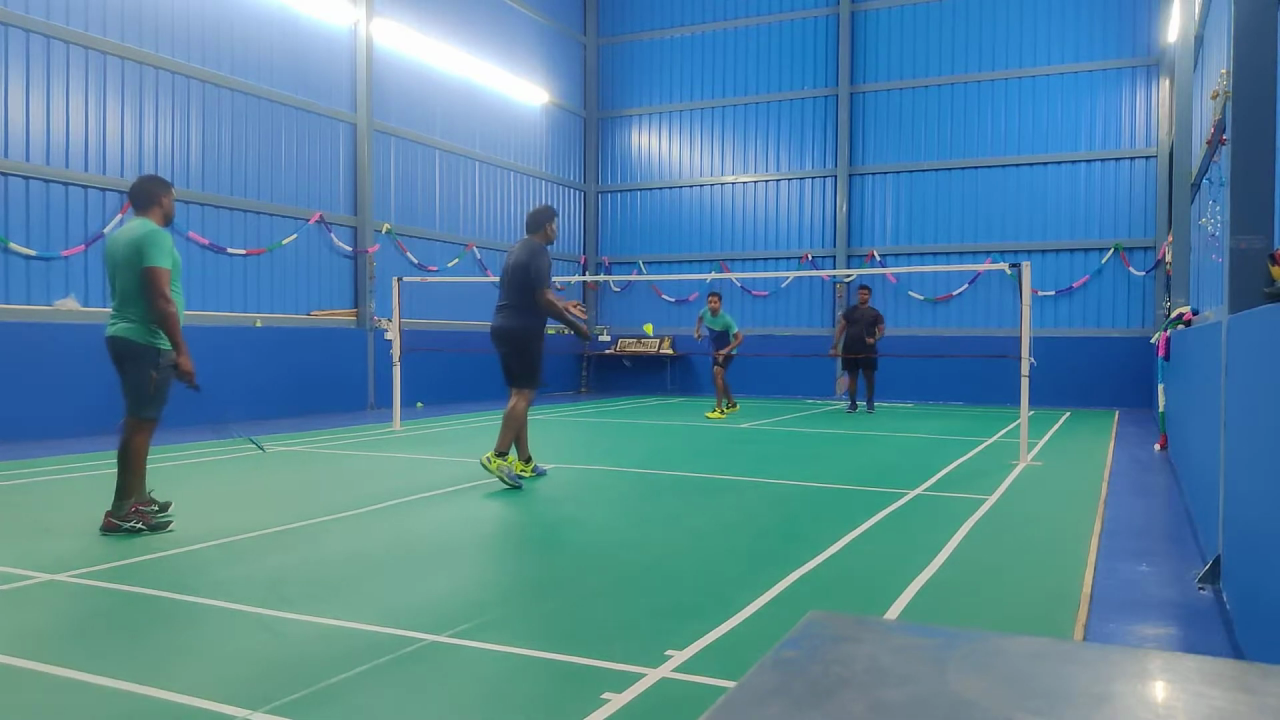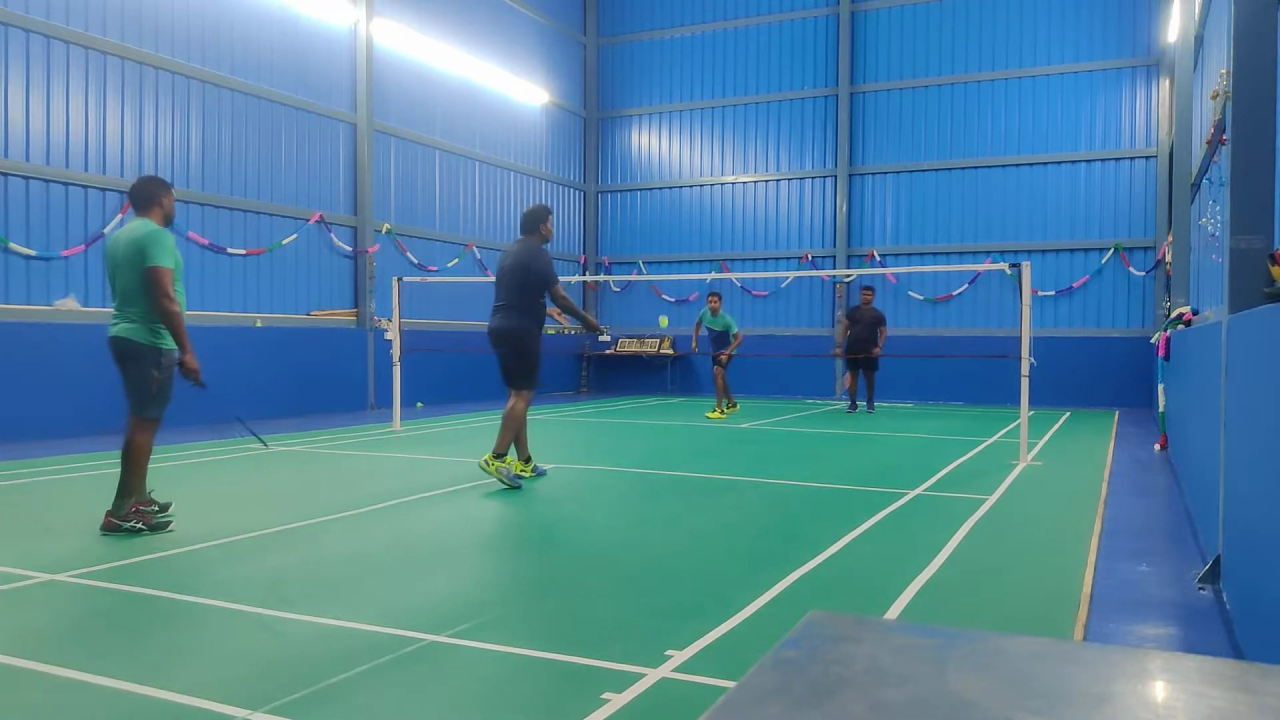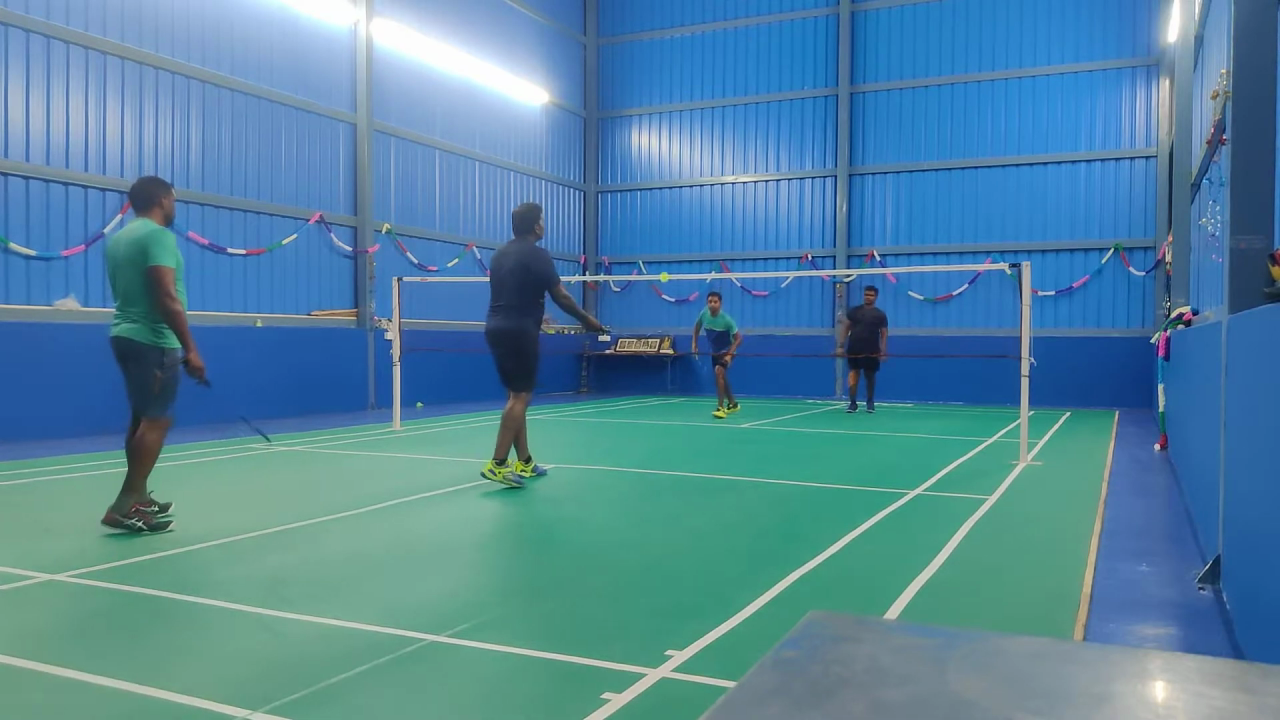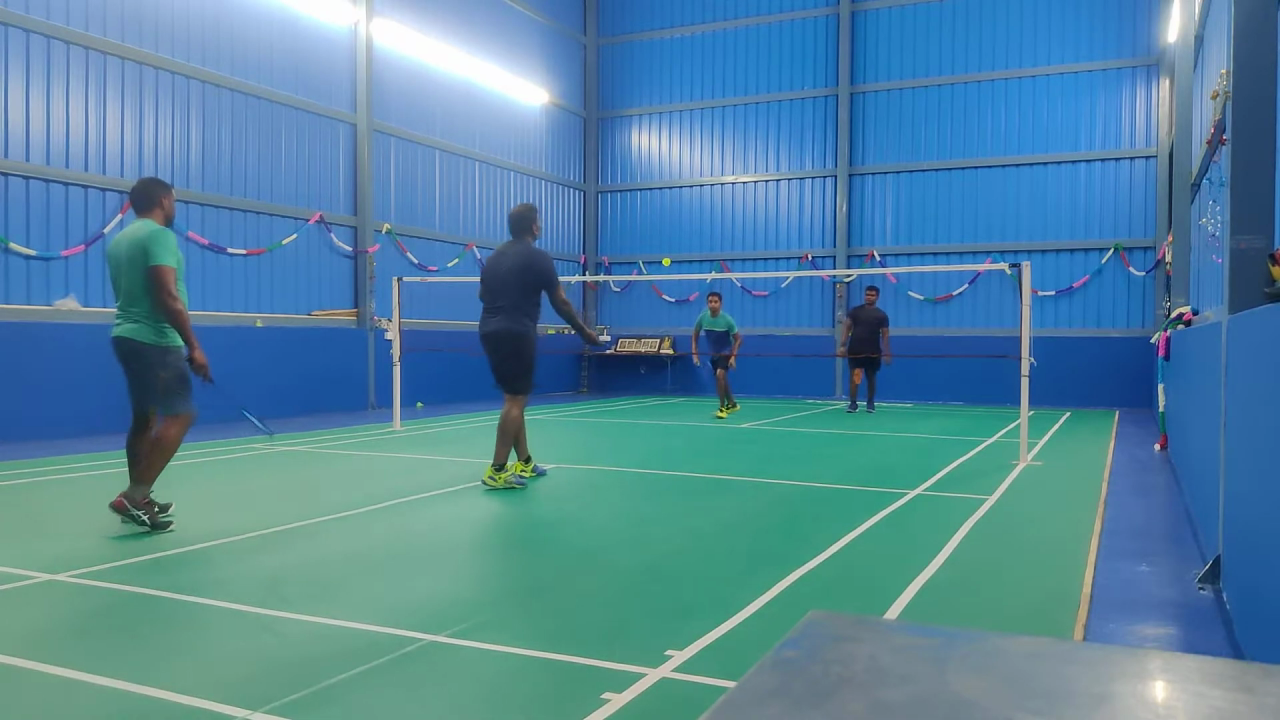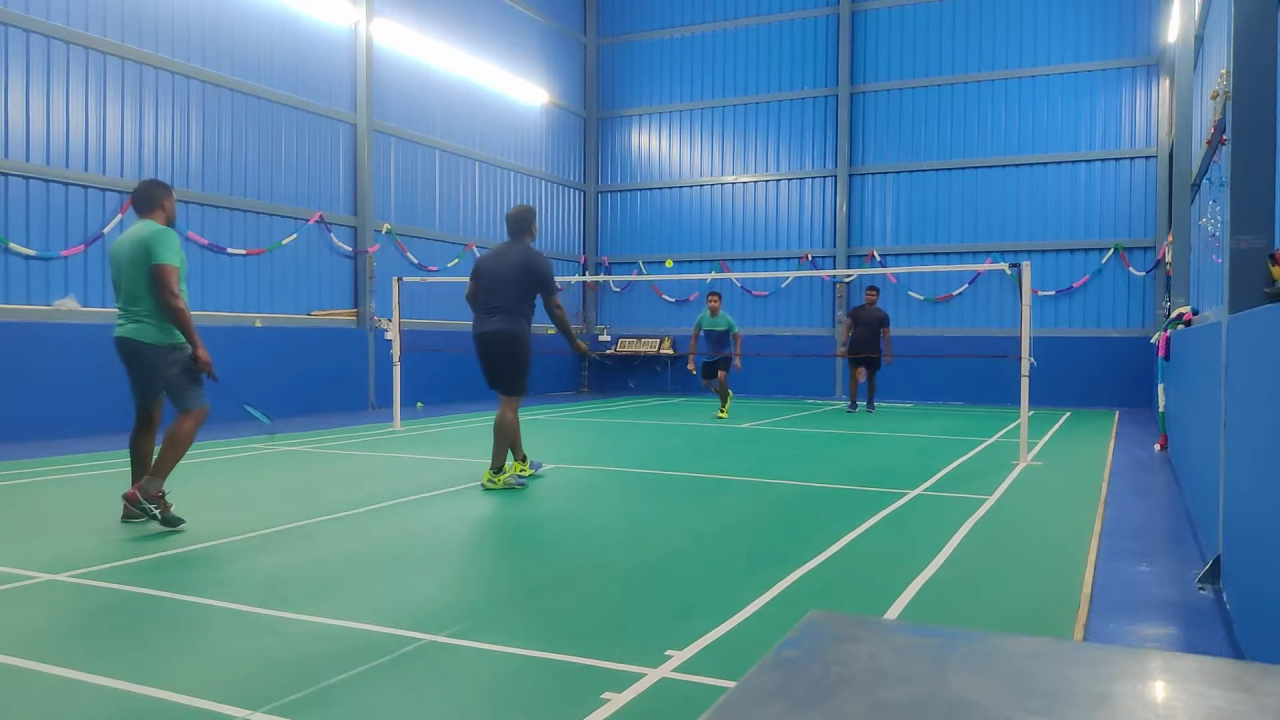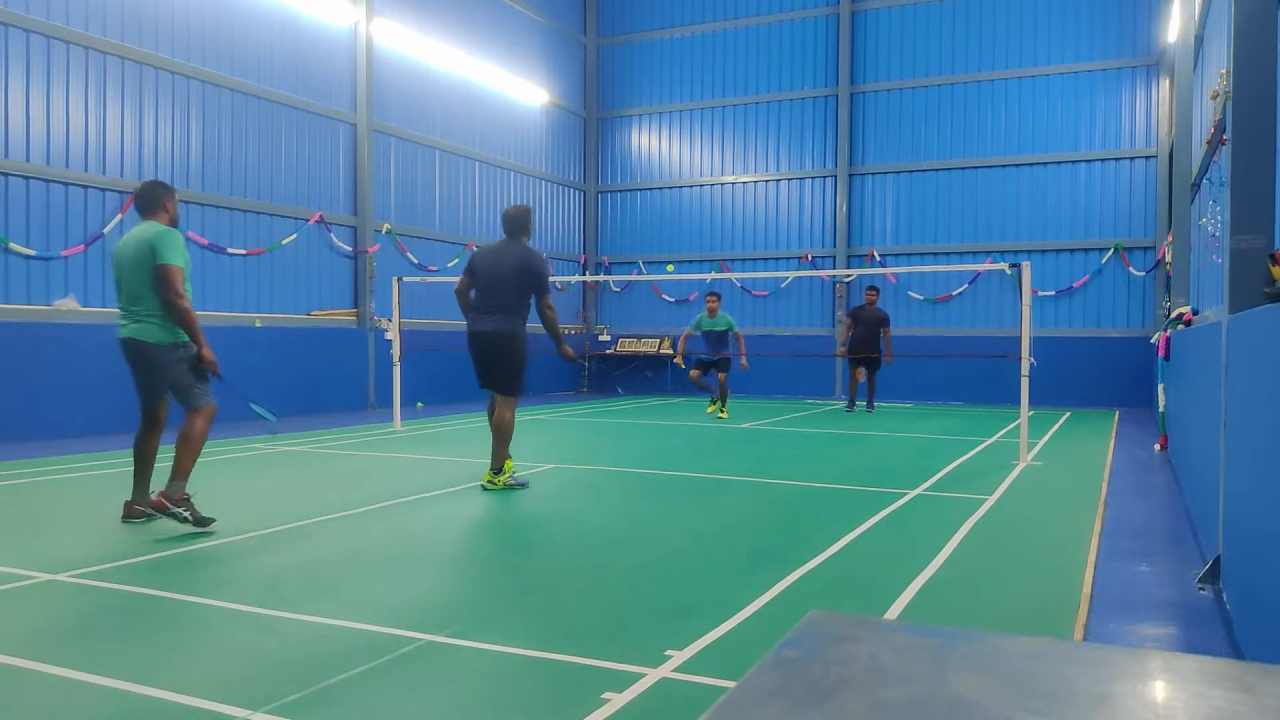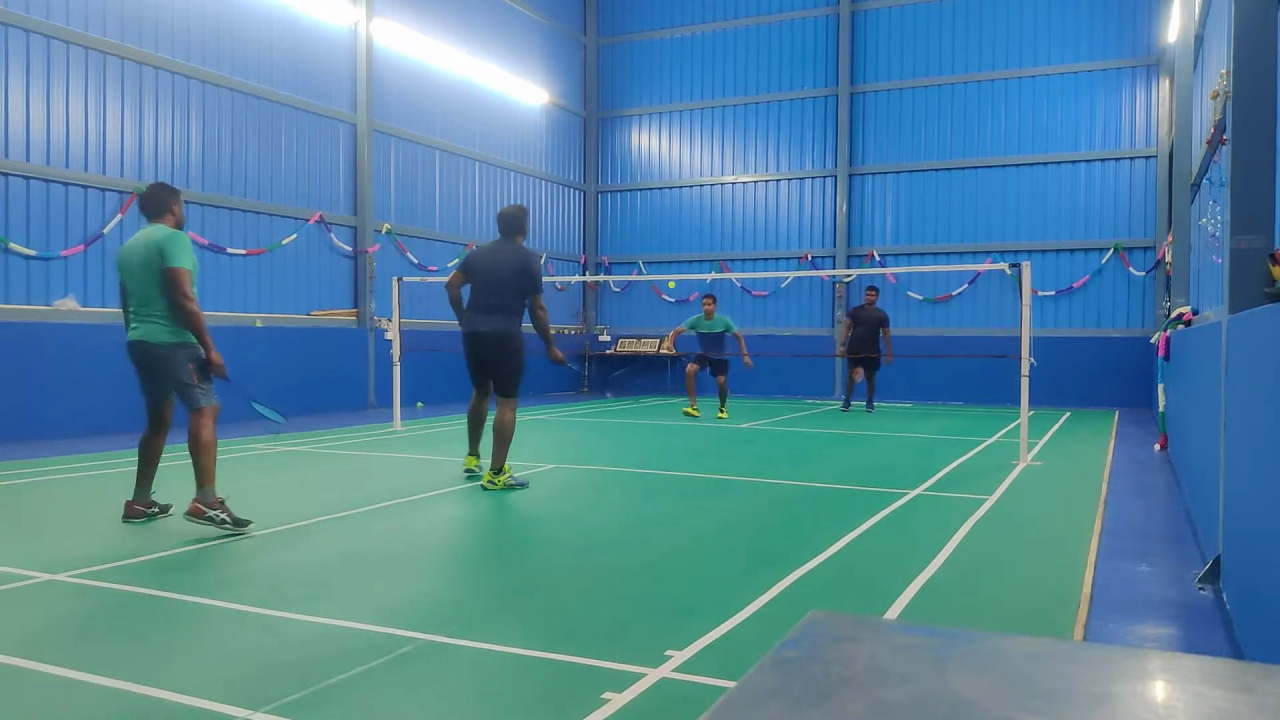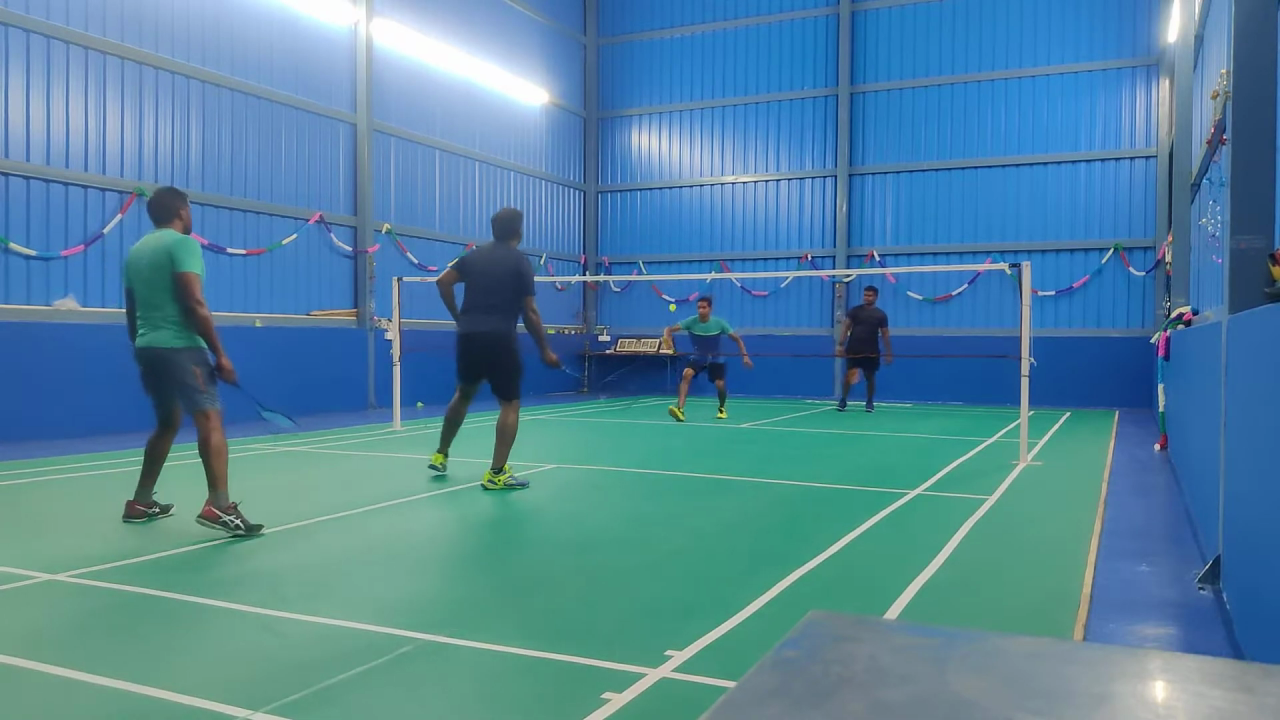
dt=0.1s
person 1, frame 1
left shoulder: (118, 237)
right shoulder: (155, 236)
right elbow: (161, 299)
right wrist: (181, 352)
left hip: (122, 335)
right hip: (148, 342)
left knee: (136, 421)
right knee: (141, 424)
left ankle: (139, 498)
right ankle: (121, 513)
person 1, frame 2
left shoulder: (118, 237)
right shoulder: (157, 236)
right elbow: (165, 298)
right wrist: (186, 350)
left hip: (125, 336)
right hip: (151, 342)
left knee: (140, 421)
right knee: (145, 424)
left ankle: (139, 499)
right ankle: (121, 513)
person 1, frame 3
left shoulder: (119, 238)
right shoulder: (158, 236)
right elbow: (167, 297)
right wrist: (190, 349)
left hip: (126, 336)
right hip: (153, 341)
left knee: (143, 418)
right knee: (156, 423)
left ankle: (137, 501)
right ankle: (124, 507)
person 1, frame 4
left shoulder: (119, 239)
right shoulder: (159, 235)
right elbow: (168, 296)
right wrist: (194, 346)
left hip: (129, 336)
right hip: (156, 341)
left knee: (144, 418)
right knee: (178, 416)
left ankle: (140, 498)
right ankle: (133, 496)
person 1, frame 5
left shoulder: (120, 241)
right shoulder: (162, 235)
right elbow: (170, 295)
right wrist: (197, 344)
left hip: (129, 338)
right hip: (160, 340)
left knee: (147, 418)
right knee: (194, 410)
left ankle: (139, 500)
right ankle: (148, 489)
person 1, frame 6
left shoulder: (123, 243)
right shoulder: (166, 235)
right elbow: (175, 295)
right wrist: (201, 343)
left hip: (134, 338)
right hip: (164, 340)
left knee: (153, 418)
right knee: (203, 408)
left ankle: (139, 501)
right ankle: (174, 494)
person 1, frame 7
left shoulder: (128, 247)
right shoulder: (174, 239)
right elbow: (183, 298)
right wrist: (209, 348)
left hip: (139, 341)
right hip: (171, 342)
left knee: (158, 421)
right knee: (204, 413)
left ankle: (140, 501)
right ankle: (207, 501)
person 1, frame 8
left shoulder: (135, 252)
right shoulder: (183, 243)
left elbow: (132, 312)
right elbow: (194, 304)
right wrist: (220, 354)
left hip: (148, 346)
right hip: (180, 346)
left knee: (167, 423)
right knee: (209, 418)
left ankle: (141, 502)
right ankle: (219, 506)
person 2, frame 1
left shoulder: (518, 251)
right shoulder: (539, 253)
right elbow: (545, 298)
left wrist: (564, 306)
right wrist: (575, 324)
left hip: (504, 327)
right hip: (522, 330)
left knee: (519, 394)
right knee: (523, 394)
left ankle: (523, 462)
right ankle: (498, 457)
person 2, frame 2
left shoulder: (510, 253)
right shoulder: (537, 254)
right elbow: (559, 296)
left wrist: (545, 310)
right wrist: (587, 320)
left hip: (500, 328)
right hip: (520, 331)
left knee: (518, 394)
right knee: (521, 395)
left ankle: (524, 462)
right ankle: (497, 458)
person 2, frame 3
left shoulder: (499, 254)
right shoulder: (538, 255)
right elbow: (561, 297)
right wrist: (588, 321)
left hip: (495, 330)
right hip: (519, 333)
left knee: (518, 396)
right knee: (519, 397)
left ankle: (524, 462)
right ankle: (498, 465)
person 2, frame 4
left shoulder: (494, 256)
right shoulder: (537, 257)
left elbow: (483, 295)
right elbow: (560, 302)
right wrist: (583, 331)
left hip: (490, 331)
right hip: (515, 334)
left knee: (514, 398)
right knee: (515, 400)
left ankle: (524, 463)
right ankle: (497, 470)
person 2, frame 5
left shoulder: (487, 256)
right shoulder: (536, 259)
left elbow: (471, 295)
right elbow: (554, 308)
right wrist: (574, 341)
left hip: (483, 334)
right hip: (512, 335)
left knee: (507, 399)
right knee: (510, 402)
left ankle: (520, 461)
right ankle: (497, 472)
person 2, frame 6
left shoulder: (483, 254)
right shoulder: (532, 259)
left elbow: (461, 290)
right elbow: (545, 308)
right wrist: (561, 344)
left hip: (478, 333)
right hip: (508, 335)
left knee: (497, 398)
right knee: (506, 403)
left ankle: (503, 460)
right ankle: (496, 474)
person 2, frame 7
left shoulder: (479, 253)
right shoulder: (528, 259)
left elbow: (451, 285)
right elbow: (538, 310)
left wrist: (464, 319)
right wrist: (551, 347)
left hip: (474, 333)
right hip: (504, 336)
left knee: (481, 394)
right knee: (507, 404)
left ankle: (472, 457)
right ankle: (496, 473)
person 2, frame 8
left shoulder: (474, 256)
right shoulder: (520, 262)
left elbow: (443, 282)
right elbow: (529, 312)
left wrist: (459, 317)
right wrist: (545, 349)
left hip: (468, 335)
right hip: (500, 338)
left knee: (463, 395)
right knee: (510, 405)
left ankle: (441, 455)
right ankle: (496, 474)
